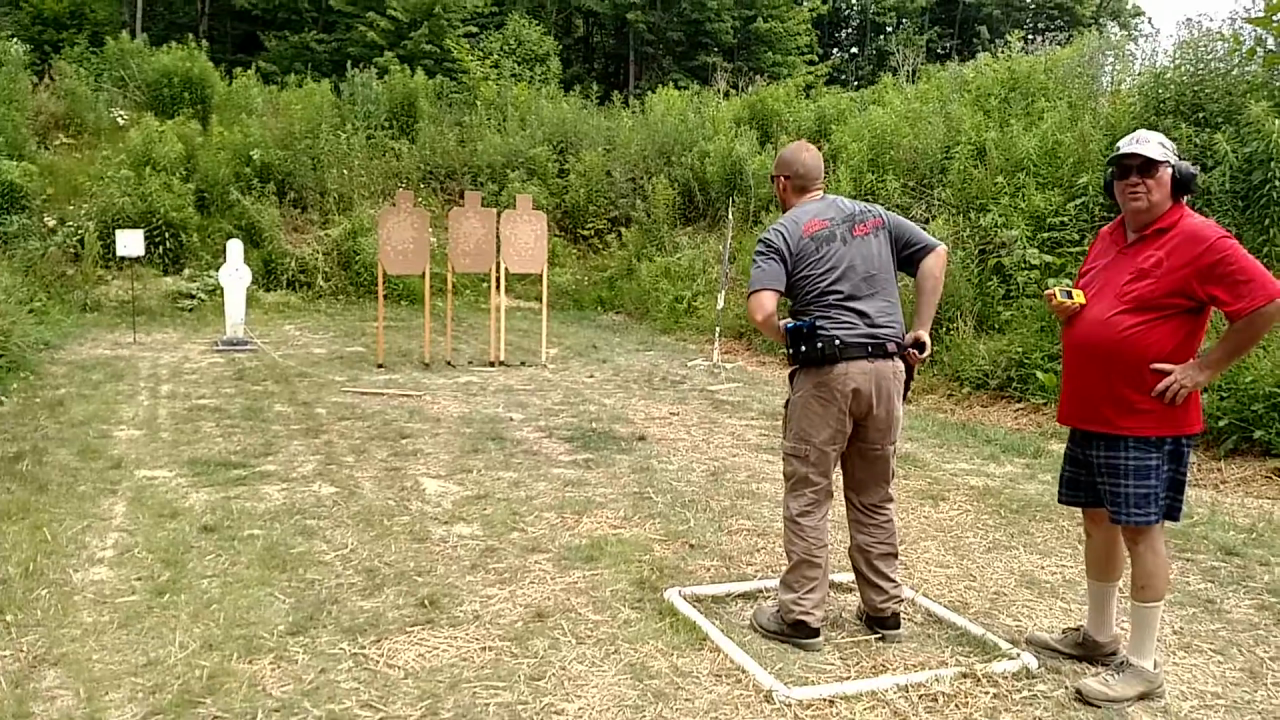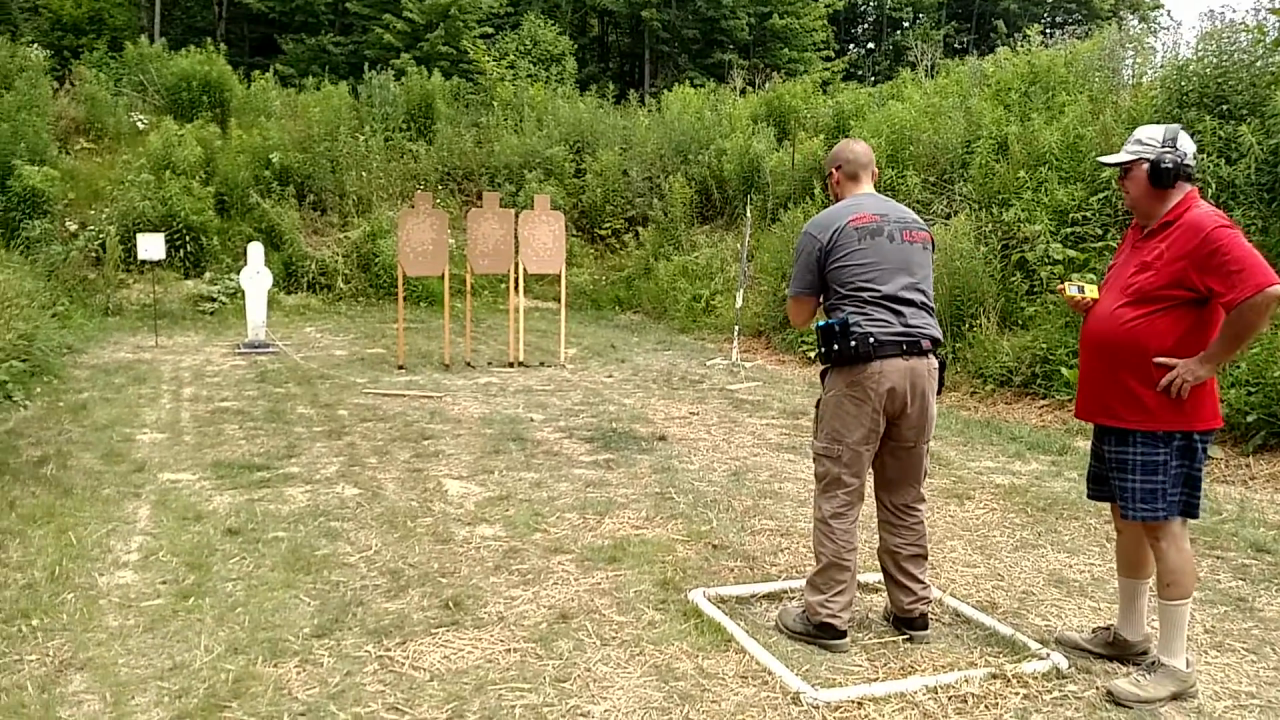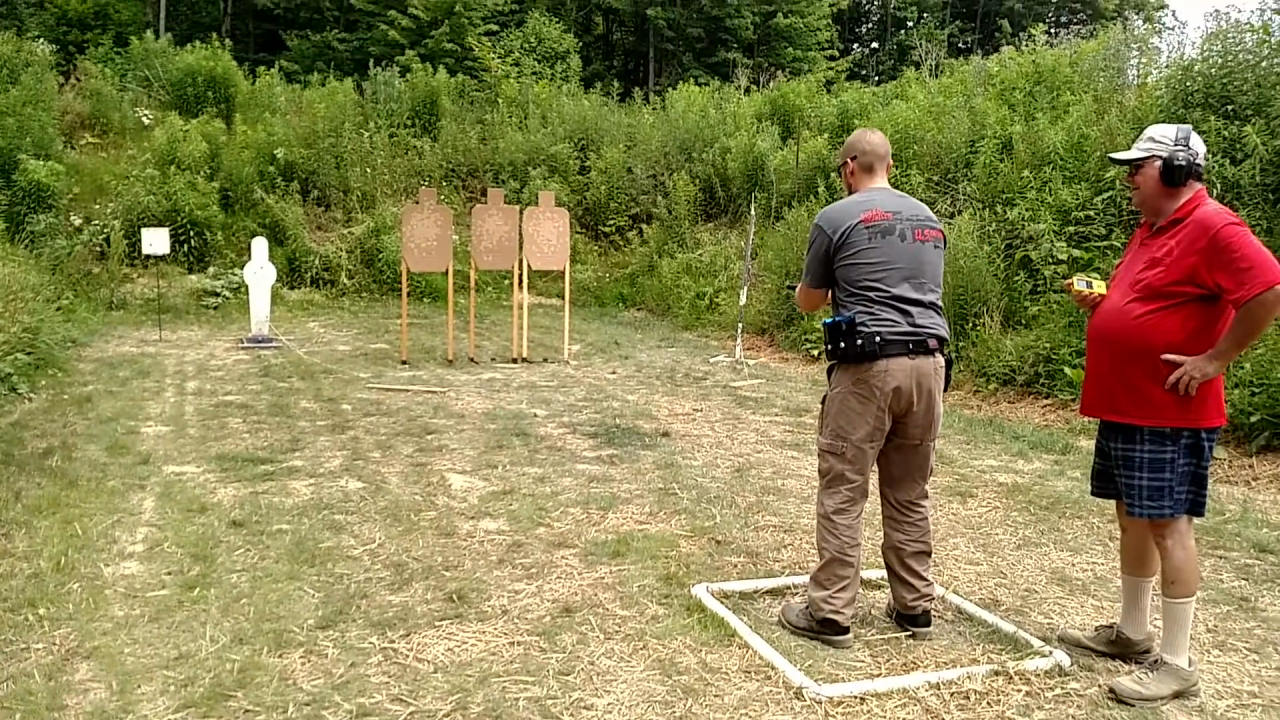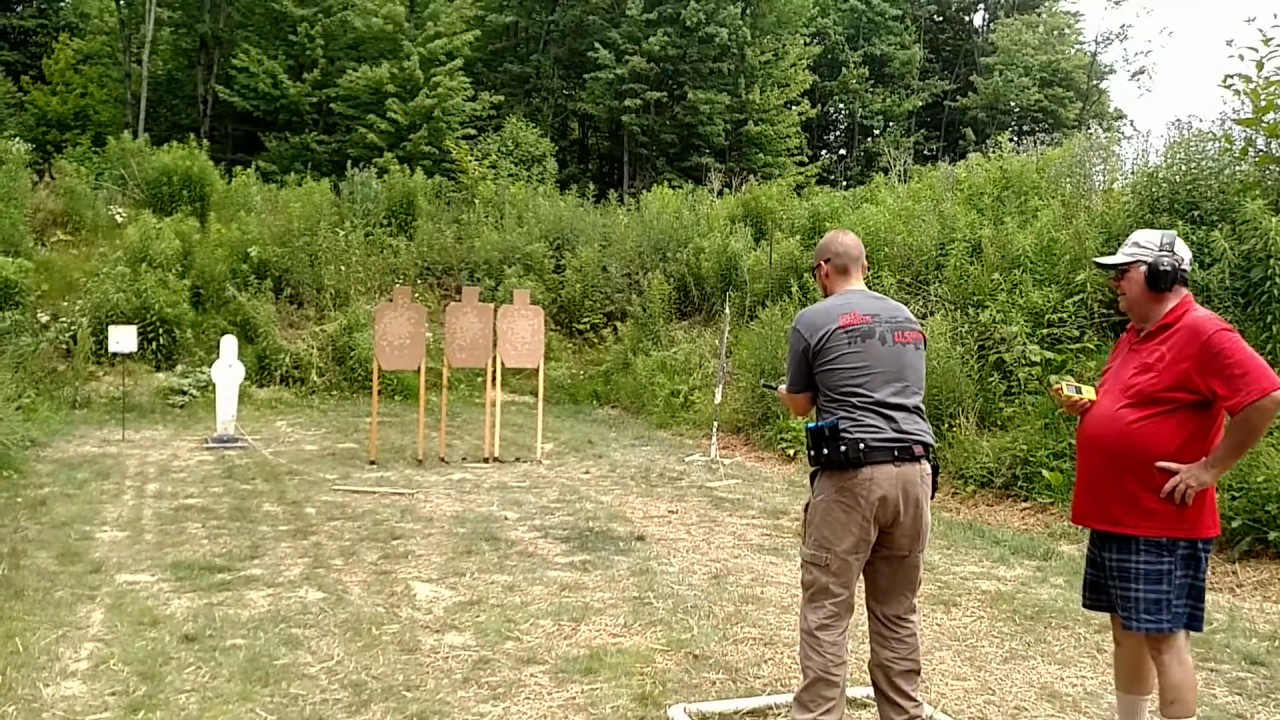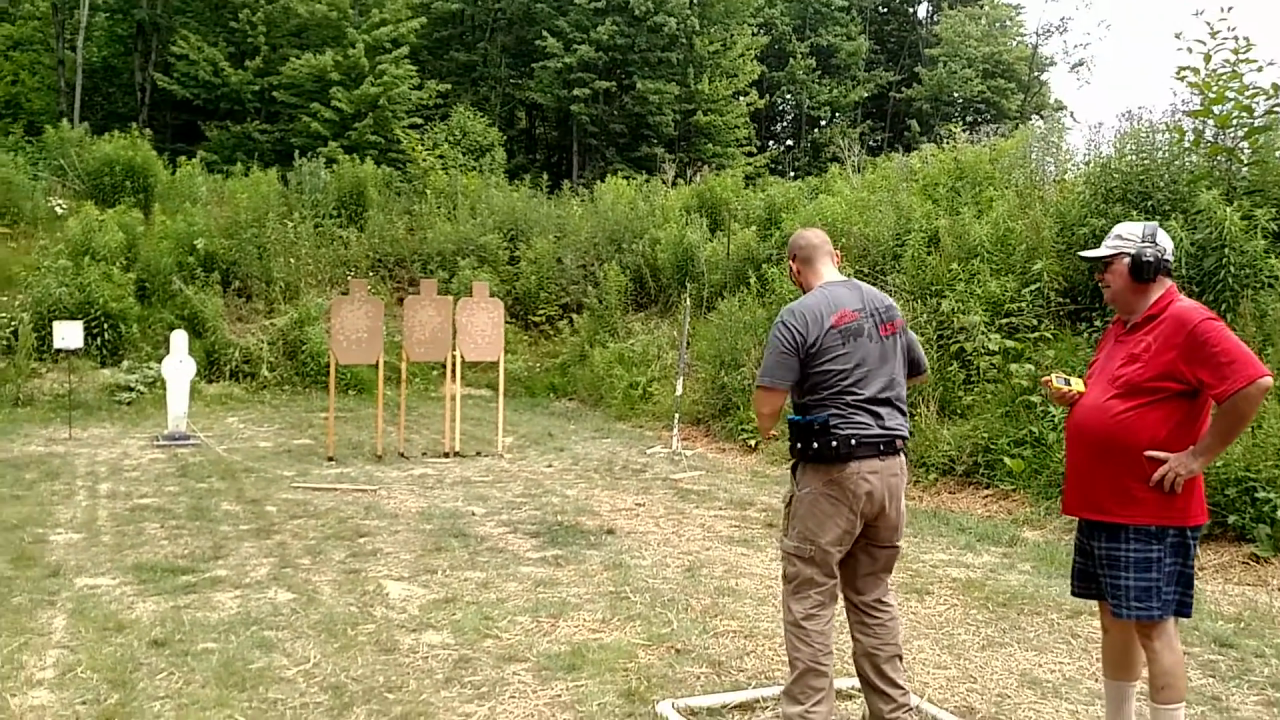
dt=1s
person 1, frame 1
left shoulder: (1200, 240)
right shoulder: (1108, 237)
left wrist: (1203, 369)
right wrist: (1069, 310)
left hip: (1147, 420)
right hip: (1091, 412)
left knee: (1141, 530)
right knee: (1097, 519)
left ankle: (1141, 664)
right ankle: (1097, 634)
person 1, frame 2
left shoulder: (1204, 229)
right shoulder: (1141, 229)
left wrist: (1206, 362)
right wrist: (1091, 306)
left hip: (1164, 414)
right hip: (1119, 408)
left knee: (1162, 526)
right knee: (1127, 518)
left ankle: (1174, 664)
right ankle: (1128, 634)
person 1, frame 3
left shoulder: (1212, 227)
right shoulder: (1150, 229)
left wrist: (1214, 360)
right wrist: (1099, 303)
left hip: (1169, 413)
right hip: (1124, 406)
left knee: (1168, 524)
right knee: (1132, 518)
left ankle: (1176, 662)
right ankle: (1130, 632)
person 1, frame 4
left shoulder: (1203, 333)
right shoulder: (1133, 336)
left wrist: (1210, 468)
right wrist: (1086, 407)
left hip: (1162, 525)
right hip: (1113, 518)
left knee: (1163, 638)
right knee: (1126, 632)
person 1, frame 5
left shoulder: (1188, 323)
right shoulder: (1120, 327)
left elbow: (1254, 383)
left wrist: (1198, 456)
right wrist: (1074, 398)
left hip: (1151, 513)
right hip: (1102, 506)
left knee: (1153, 625)
right knee: (1113, 618)
person 2, frame 1
left shoulder: (781, 234)
right shoulder: (874, 216)
left elbow: (761, 313)
right elbow: (935, 253)
left wrist: (788, 338)
right wrist: (921, 329)
left hip: (827, 373)
right hip: (886, 369)
left knee: (808, 497)
right knee: (875, 496)
left ankle: (802, 616)
right ankle: (884, 608)
person 2, frame 2
left shoulder: (824, 226)
right shoulder: (917, 225)
left elbow: (799, 316)
left wrist: (824, 297)
left hip: (862, 370)
right hip: (921, 365)
left knee: (839, 496)
right knee: (905, 496)
left ankle: (827, 617)
right ankle: (912, 609)
person 2, frame 3
left shoulder: (835, 218)
right shoulder: (929, 218)
left elbow: (809, 302)
left wrist: (835, 291)
left hip: (868, 367)
right hip: (927, 364)
left knee: (842, 494)
right knee: (910, 494)
left ankle: (830, 612)
right ankle: (914, 606)
person 2, frame 4
left shoulder: (812, 321)
right shoulder: (907, 318)
left elbow: (799, 405)
left wrist: (786, 392)
left hip: (852, 476)
right hip: (913, 472)
left knee: (826, 609)
right knee: (897, 610)
person 2, frame 5
left shoulder: (798, 317)
right shoulder: (886, 305)
left elbow: (766, 409)
right elbow: (916, 375)
left wrist: (767, 429)
left hip: (832, 473)
right hip: (889, 465)
left knee: (809, 601)
right knee: (873, 596)
